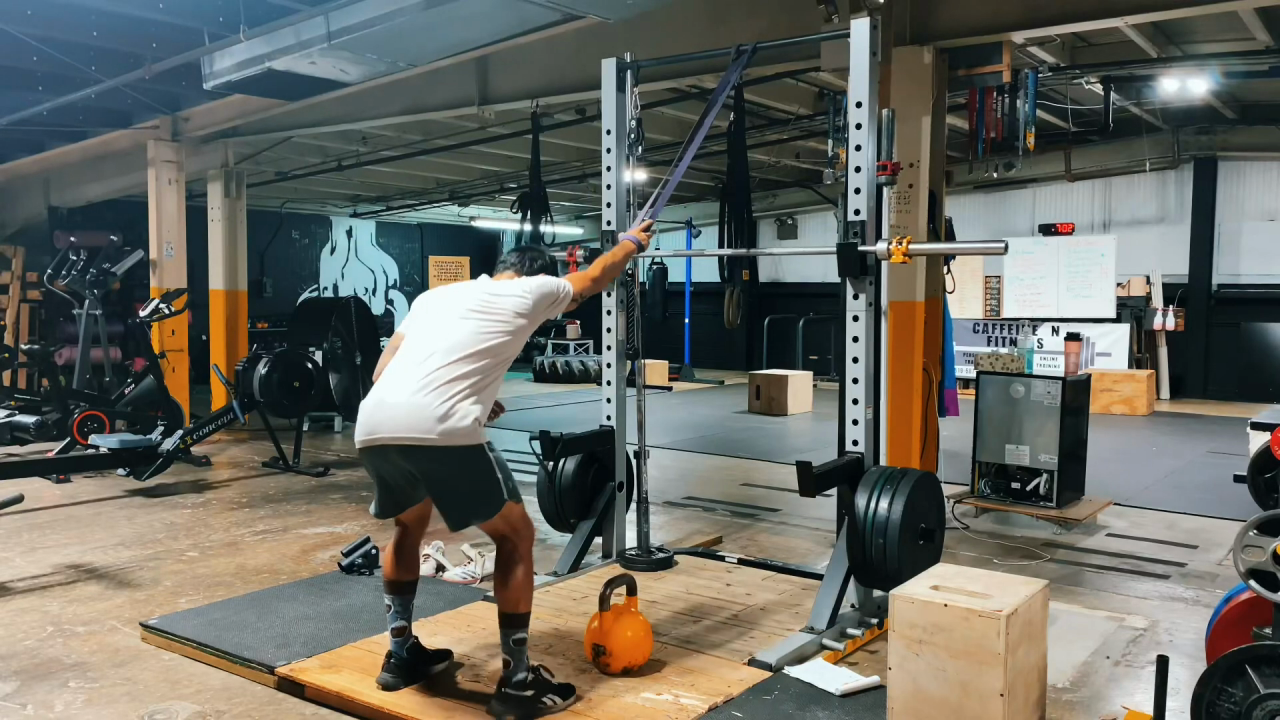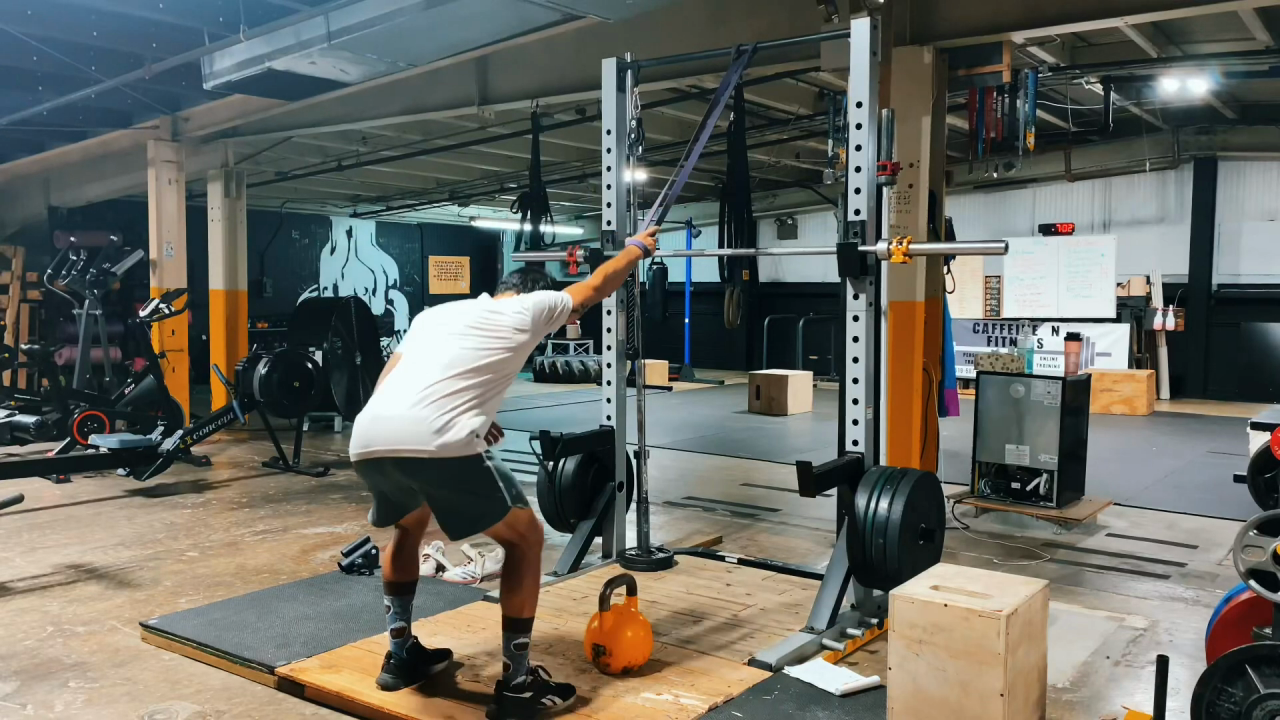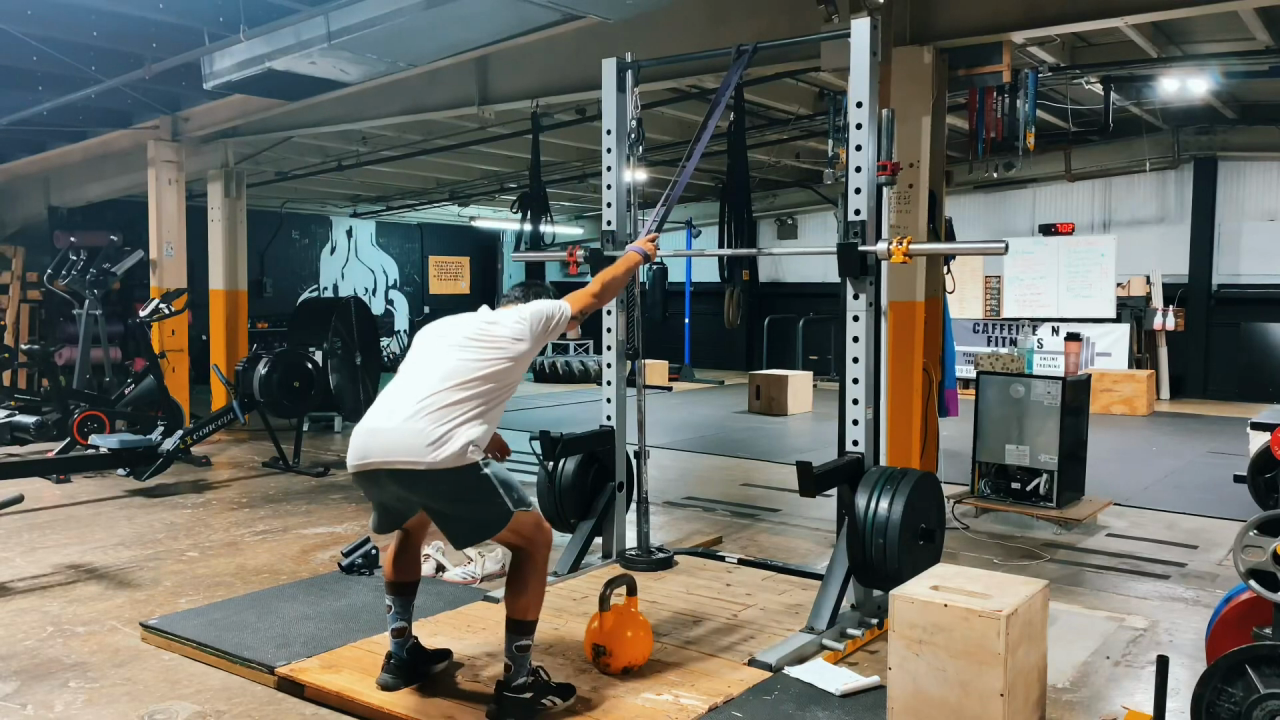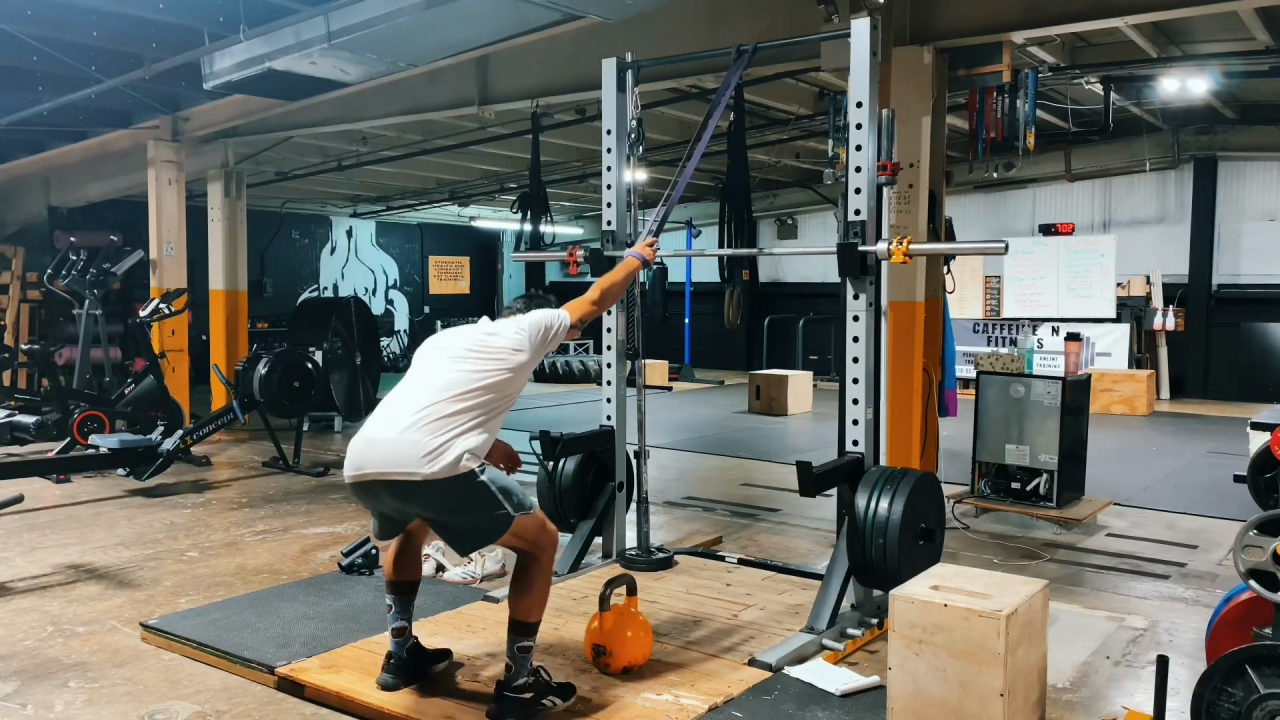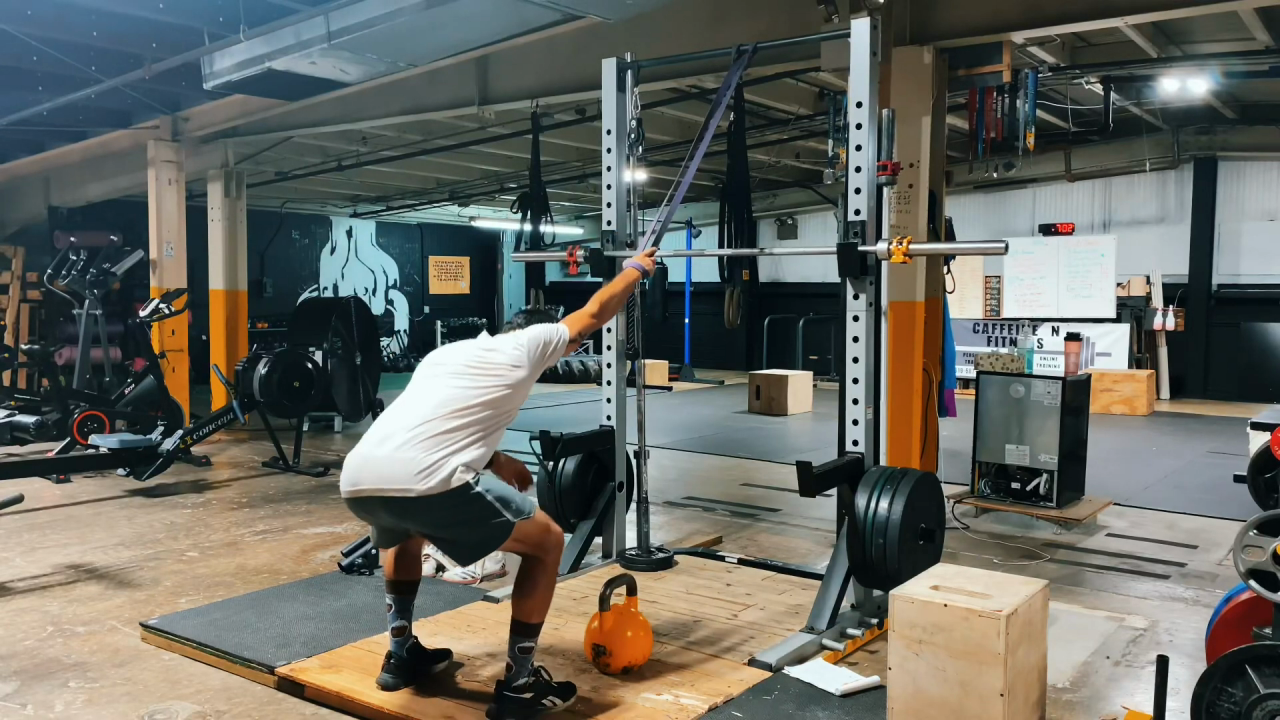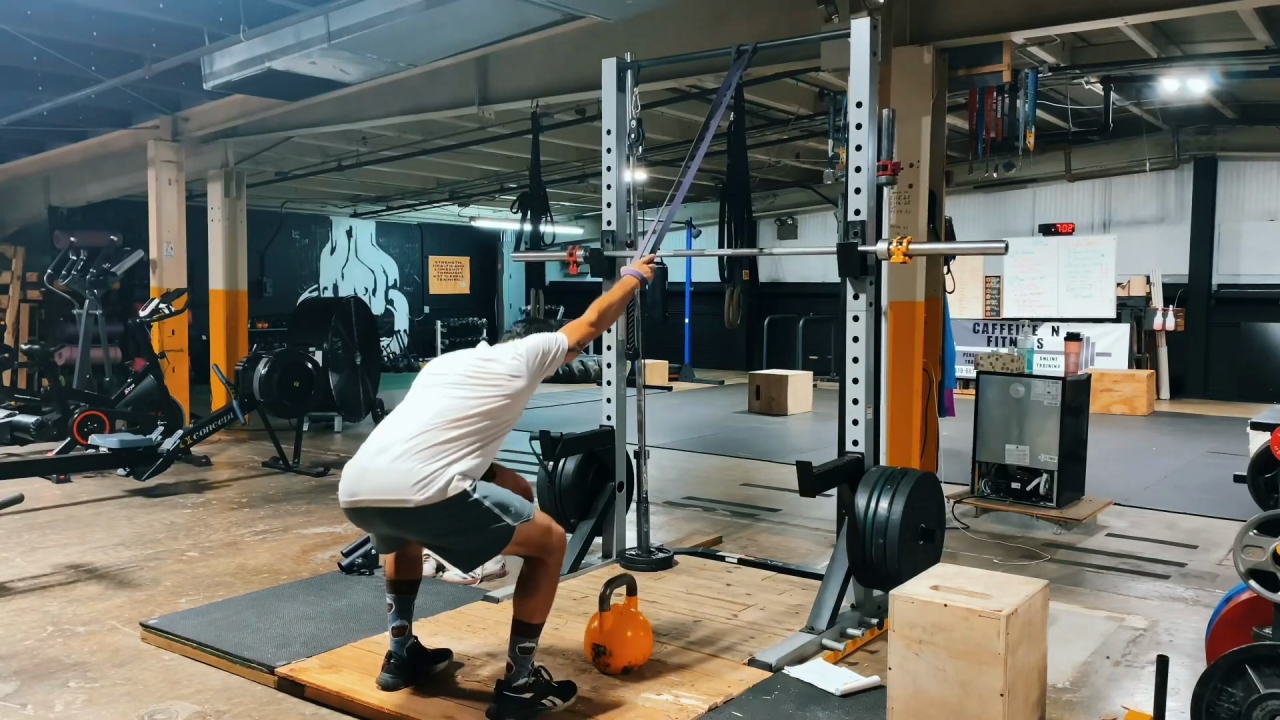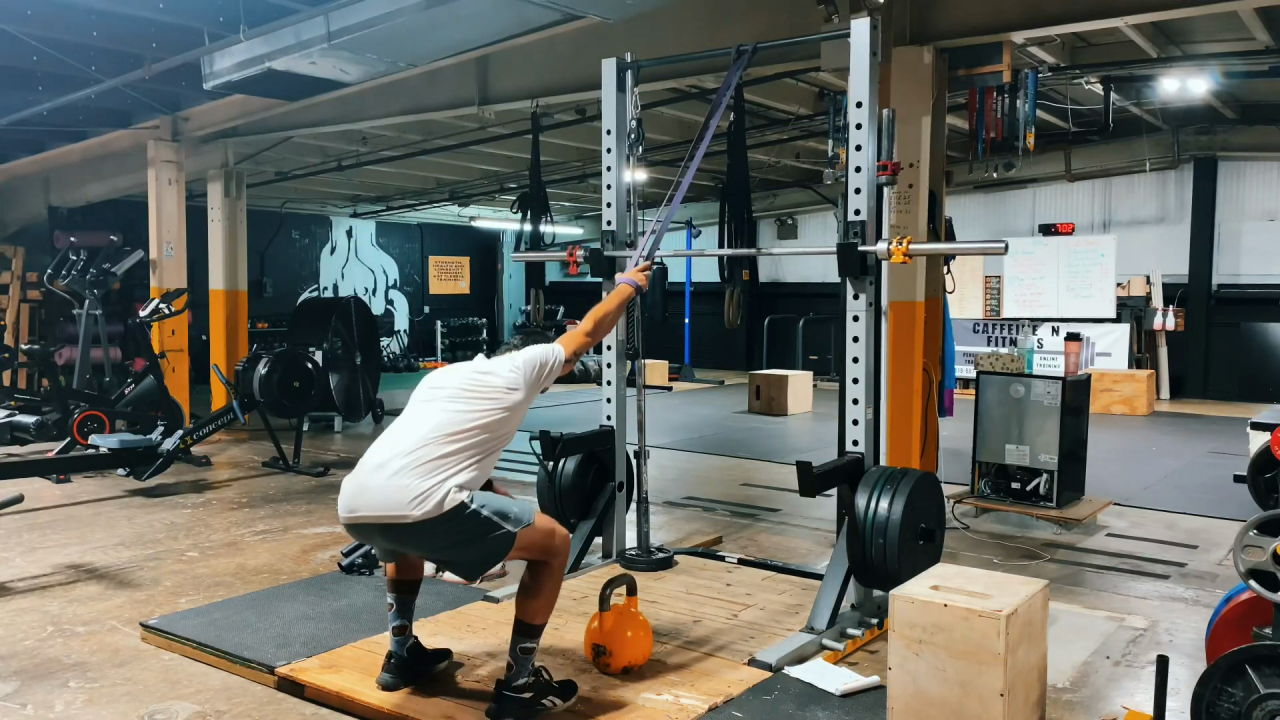
dt=0.1s
person 1, frame 1
left shoulder: (435, 295)
right shoulder: (529, 292)
right elbow: (593, 278)
right wrist: (632, 242)
left hip: (372, 425)
right hip: (438, 429)
left knee: (410, 523)
right knee: (516, 535)
left ankle: (401, 653)
person 1, frame 2
left shoulder: (436, 313)
right shoulder: (529, 309)
right elbow: (596, 285)
right wrist: (636, 248)
left hip: (366, 439)
right hip: (431, 444)
left knee: (408, 525)
right knee: (525, 538)
left ankle: (401, 655)
person 1, frame 3
left shoulder: (439, 325)
right shoulder: (527, 319)
right elbow: (595, 293)
right wrist: (637, 253)
left hip: (365, 451)
right hip: (432, 454)
left knee: (411, 526)
right knee: (533, 540)
left ankle: (401, 655)
person 1, frame 4
left shoulder: (444, 337)
right shoulder: (527, 331)
right elbow: (594, 300)
left wrist: (488, 445)
right wrist: (635, 259)
left hip: (361, 464)
right hip: (423, 467)
left knee: (409, 527)
right knee: (540, 540)
left ankle: (402, 655)
person 1, frame 5
left shoulder: (447, 350)
right shoulder: (526, 345)
right elbow: (594, 312)
left wrist: (493, 461)
right wrist: (635, 268)
left hip: (357, 480)
right hip: (421, 481)
left knee: (409, 531)
right knee: (546, 542)
left ankle: (401, 654)
person 1, frame 6
left shoulder: (446, 362)
right shoulder: (523, 356)
right elbow: (591, 322)
left wrist: (497, 474)
right wrist: (633, 277)
left hip: (355, 492)
right hip: (415, 493)
left knee: (405, 534)
right knee: (549, 541)
left ankle: (402, 655)
person 1, frame 7
left shoulder: (445, 373)
right shoulder: (521, 368)
right elbow: (588, 331)
left wrist: (490, 492)
right wrist: (628, 285)
left hip: (354, 506)
right hip: (416, 505)
right knee: (553, 544)
left ankle: (402, 655)
